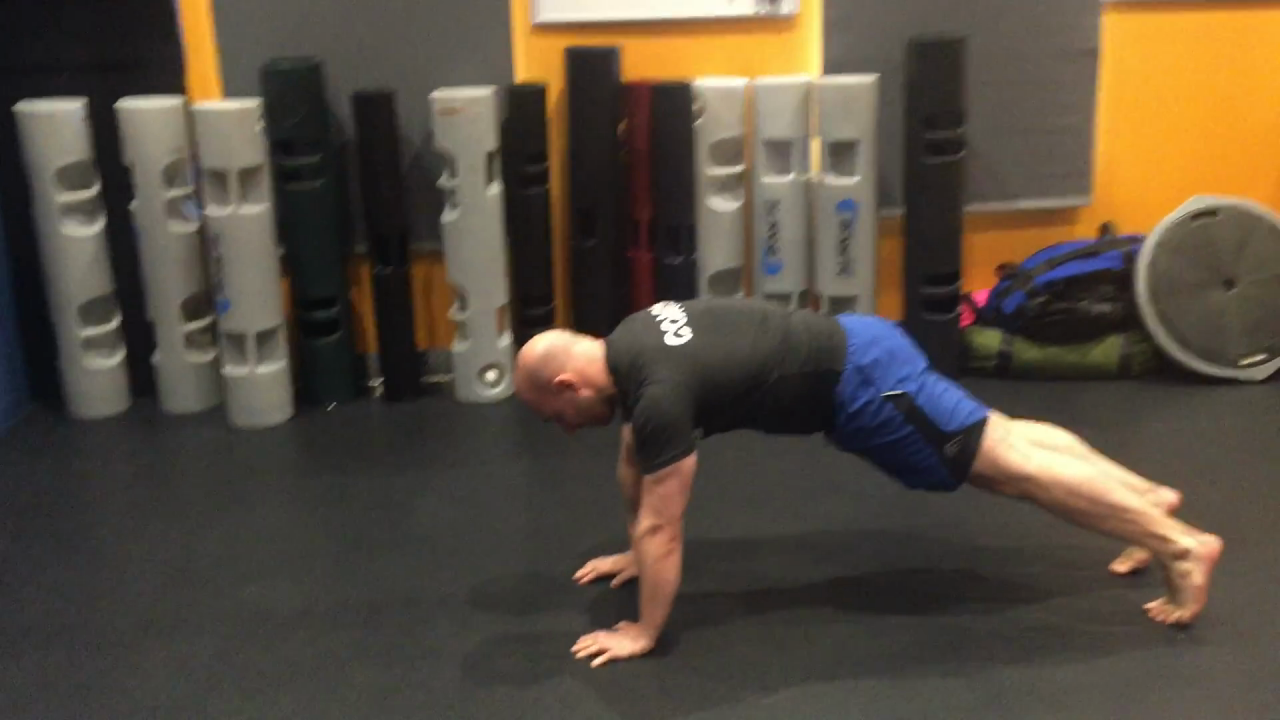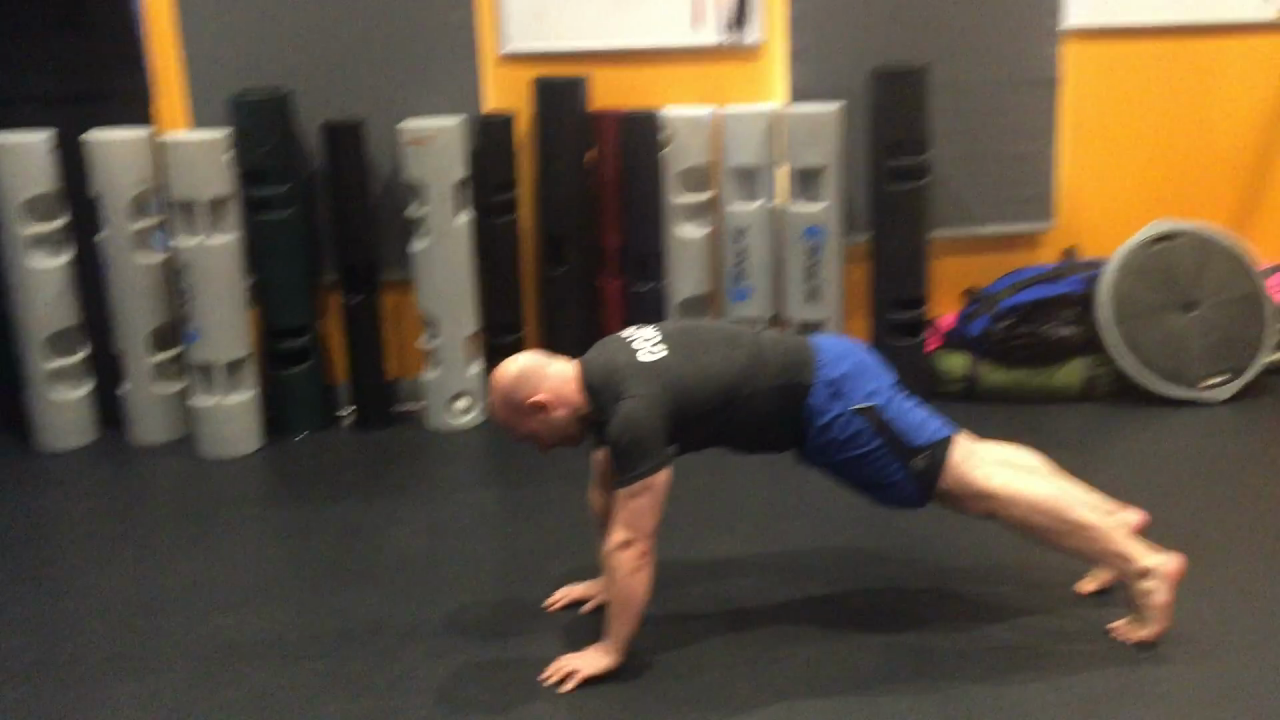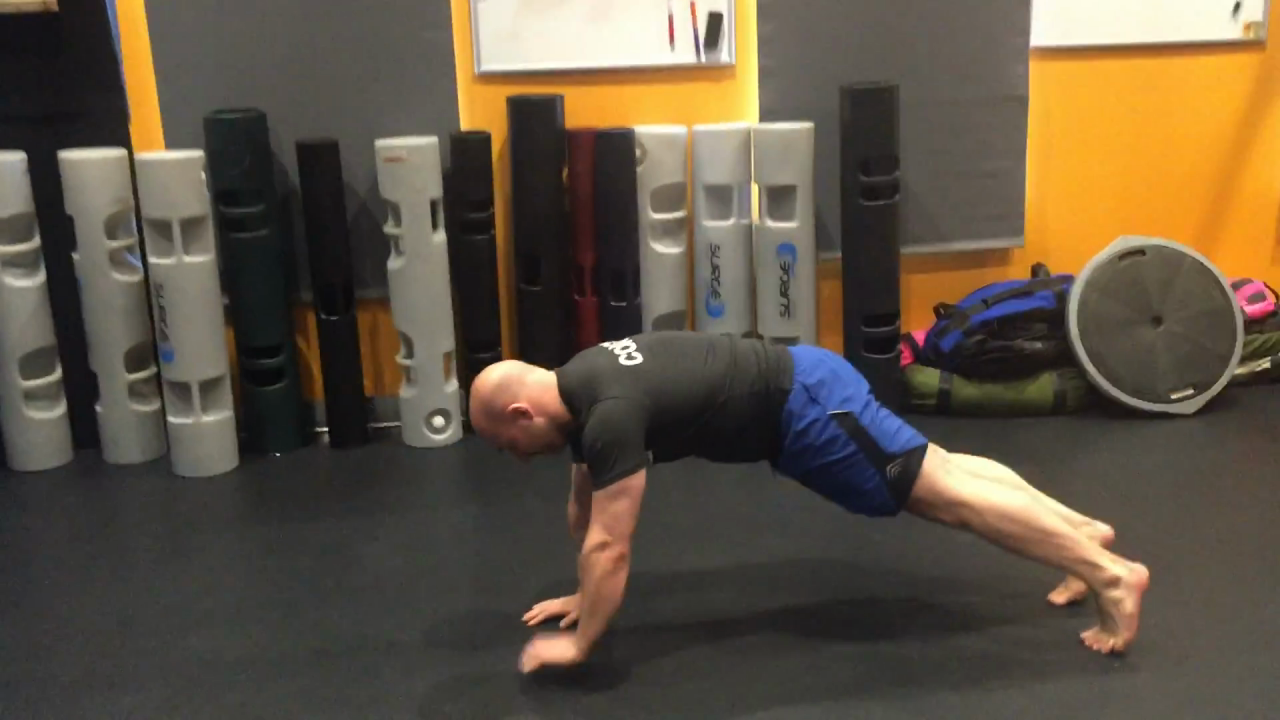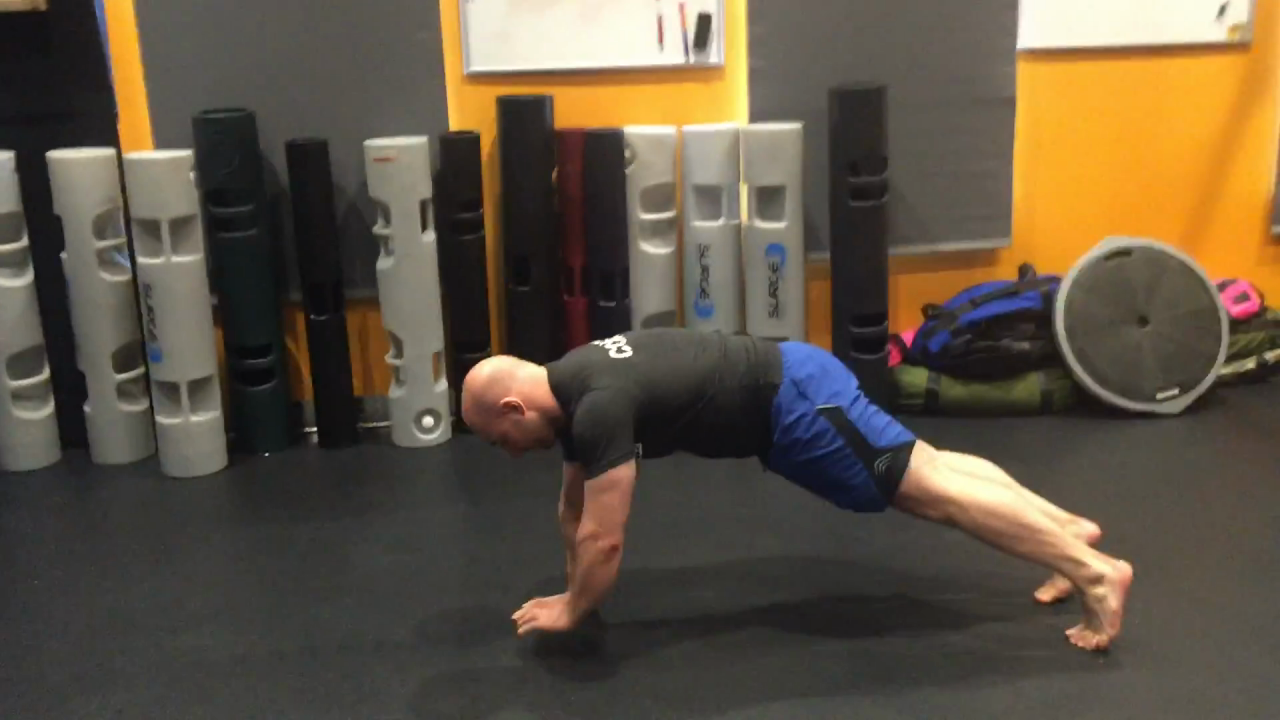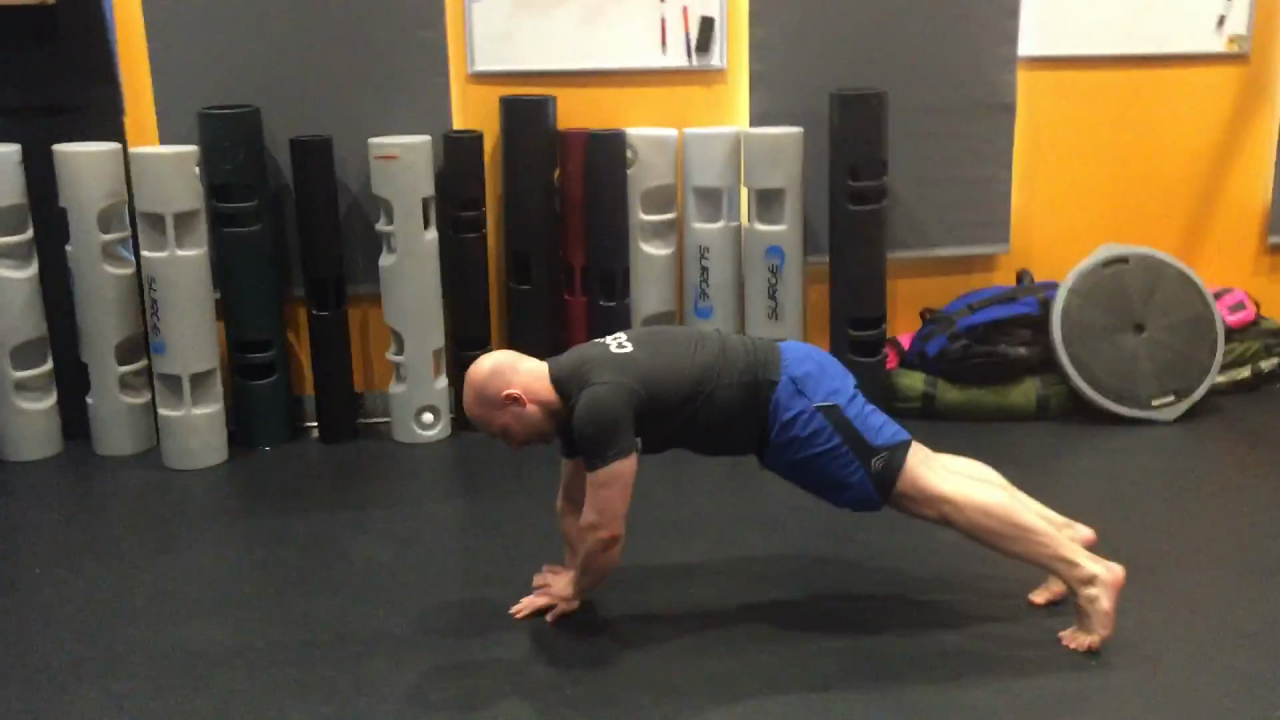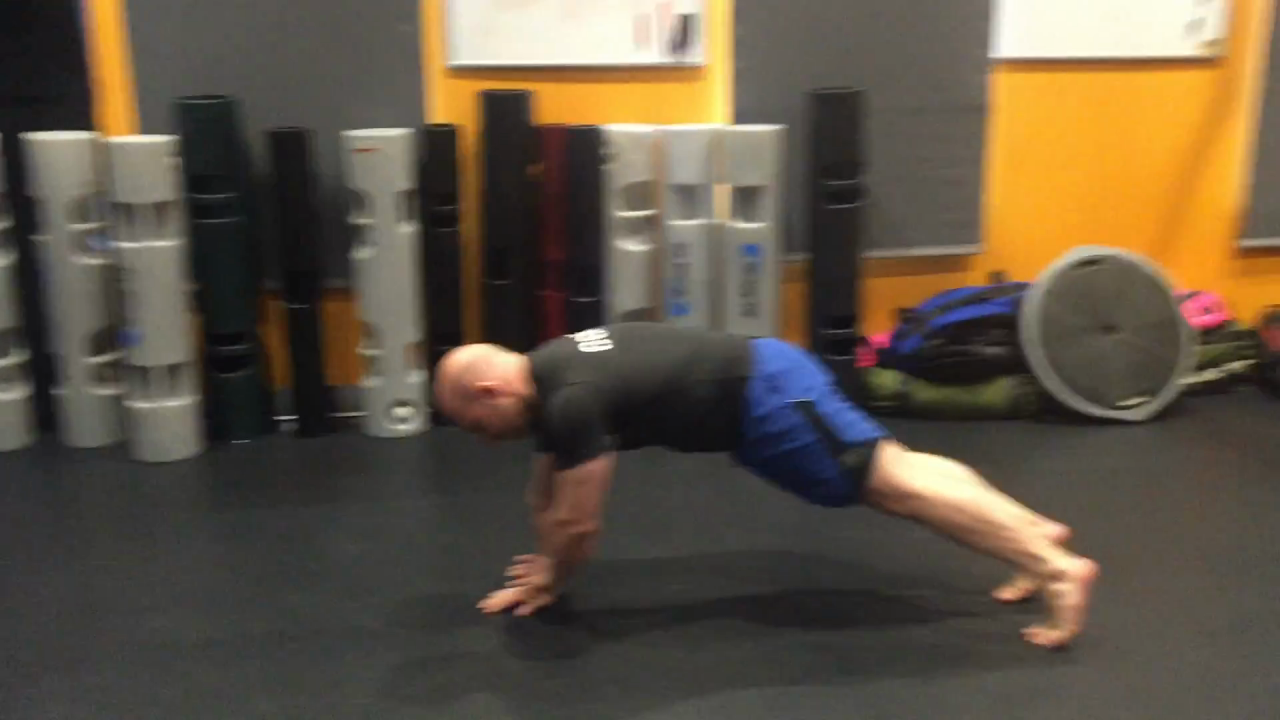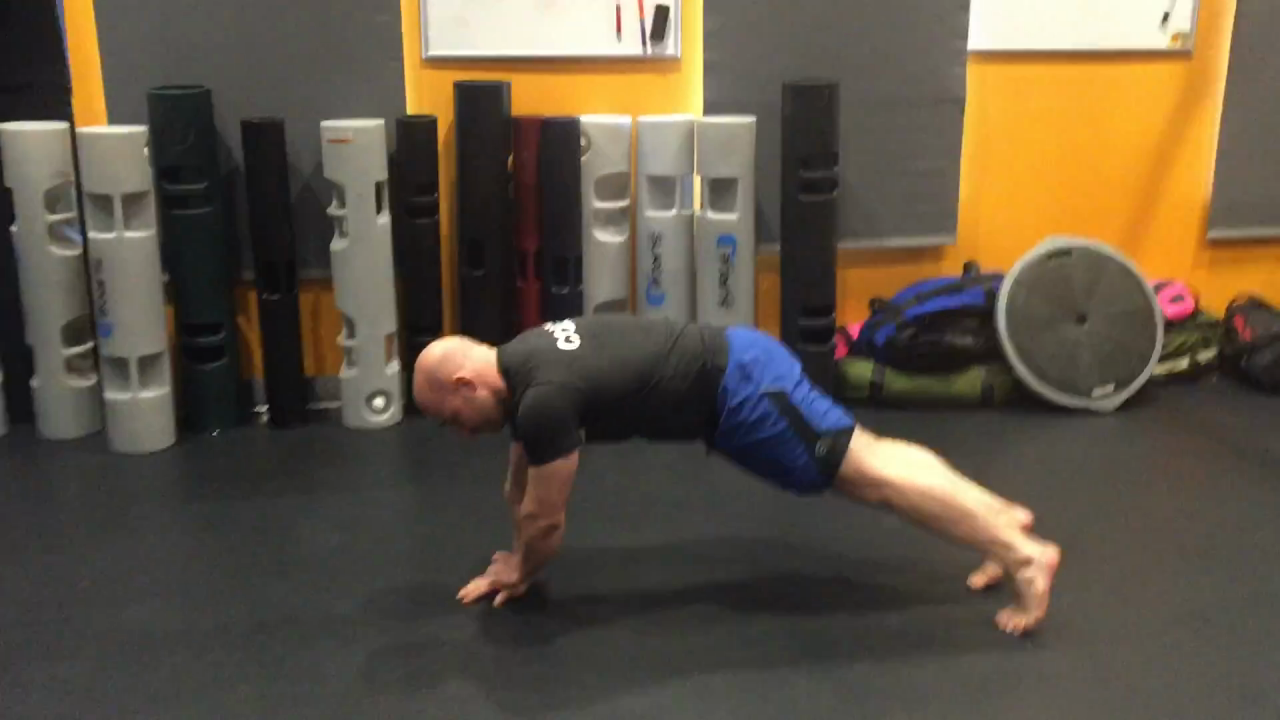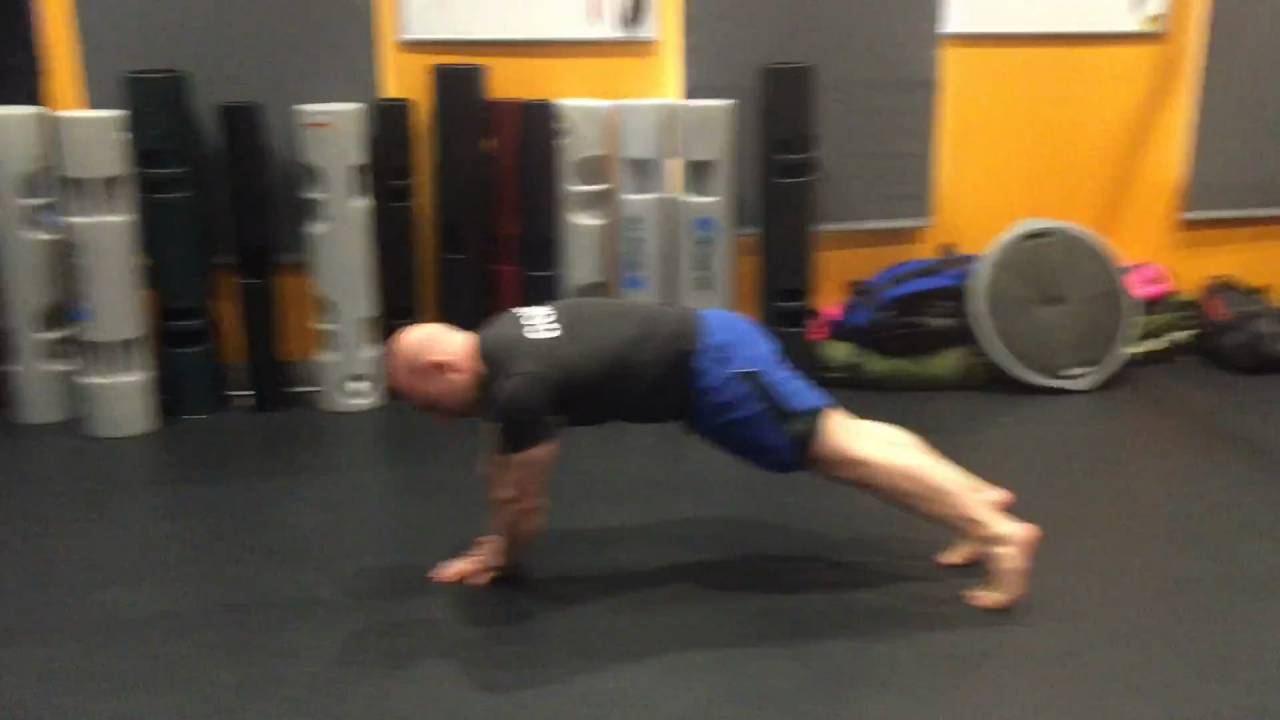
dt=0.1s
person 1, frame 1
left shoulder: (658, 389)
right shoulder: (626, 349)
left elbow: (661, 524)
right elbow: (633, 466)
left wrist: (643, 633)
right wrist: (633, 554)
left hip: (857, 380)
right hip: (849, 350)
left knee: (1006, 463)
right knee: (1001, 435)
left ankle: (1181, 544)
right ankle: (1150, 496)
person 1, frame 2
left shoulder: (631, 406)
right shoulder: (598, 374)
left elbow: (633, 542)
right elbow: (605, 489)
left wrist: (610, 650)
right wrist: (607, 580)
left hip: (829, 398)
right hip: (821, 379)
left knee: (969, 481)
right knee: (967, 457)
left ankle: (1143, 566)
right ankle: (1115, 517)
person 1, frame 3
left shoulder: (609, 410)
right shoulder: (579, 388)
left elbow: (608, 543)
right elbow: (583, 505)
left wrist: (580, 642)
right wrist: (583, 592)
left hip: (804, 406)
right hip: (793, 386)
left knee: (943, 493)
right knee: (940, 469)
left ankle: (1110, 574)
right ankle: (1083, 530)
person 1, frame 4
left shoulder: (599, 406)
right shoulder: (568, 390)
left elbow: (604, 538)
right elbow: (573, 507)
left wrist: (573, 612)
right wrist: (570, 587)
left hip: (794, 401)
right hip: (785, 390)
left knee: (930, 488)
right knee: (926, 465)
left ankle: (1096, 572)
right ankle: (1072, 528)
person 1, frame 5
left shoulder: (598, 401)
right shoulder: (570, 386)
left elbow: (604, 529)
right elbow: (572, 501)
left wrist: (575, 589)
right wrist: (572, 577)
left hip: (790, 400)
right hip: (783, 386)
left knee: (924, 488)
right knee: (924, 467)
left ankle: (1088, 572)
right ankle: (1067, 532)
person 1, frame 6
left shoulder: (573, 398)
right shoulder: (544, 378)
left elbow: (578, 522)
right elbow: (546, 495)
left wrist: (550, 578)
right wrist: (544, 573)
left hip: (766, 399)
right hip: (758, 383)
left knee: (896, 484)
right knee: (897, 465)
left ankle: (1055, 568)
right ankle: (1037, 531)
person 1, frame 7
left shoulder: (544, 395)
right shoulder: (518, 369)
left elbow: (543, 516)
right elbow: (521, 485)
left wrist: (522, 571)
right wrist: (515, 566)
left hip: (738, 387)
right hip: (730, 370)
left knee: (866, 471)
right knee: (872, 453)
left ankle: (1023, 555)
right ankle: (1006, 517)
person 1, frame 8
left shoulder: (519, 383)
right shoulder: (495, 346)
left elbow: (522, 499)
right elbow: (501, 462)
left wrist: (502, 554)
right wrist: (497, 542)
left hip: (714, 371)
right hip: (708, 349)
left knee: (841, 449)
right knee: (840, 432)
left ankle: (998, 533)
right ankle: (981, 498)
